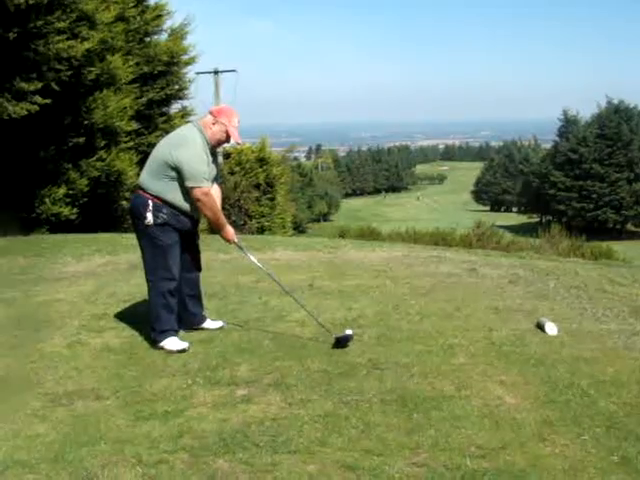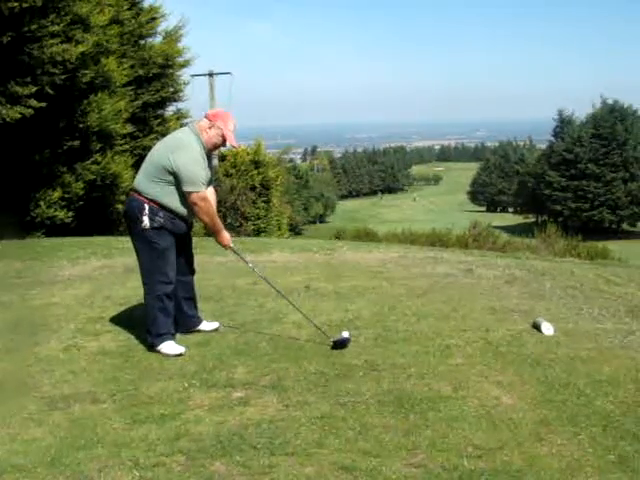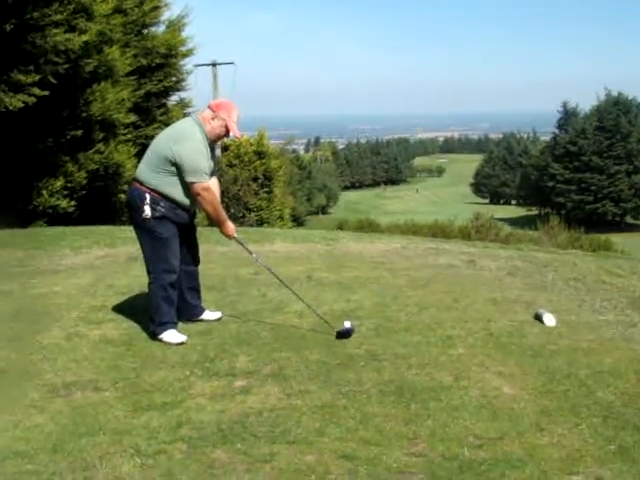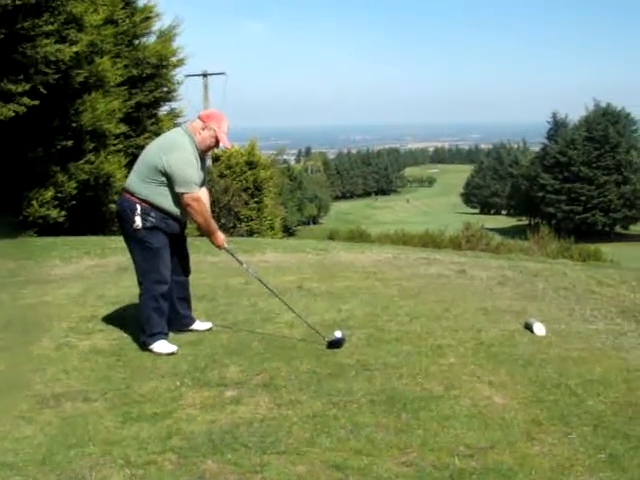
dt=0.3s
person 1, frame 1
left shoulder: (205, 144)
right shoulder: (190, 146)
left elbow: (213, 186)
right elbow: (201, 196)
left wrist: (218, 221)
right wrist: (223, 227)
left hip: (180, 214)
right hip: (156, 213)
left knee: (189, 268)
right knee: (165, 274)
left ankle: (192, 317)
right ankle: (164, 333)
person 1, frame 2
left shoulder: (199, 146)
right shoulder: (188, 150)
left elbow: (207, 190)
right elbow: (198, 200)
left wrist: (214, 227)
right wrist: (219, 232)
left hip: (172, 216)
right hip: (150, 215)
left knee: (183, 271)
right knee: (161, 278)
left ankle: (188, 321)
right ankle: (160, 337)
person 1, frame 3
left shoulder: (202, 136)
right shoulder: (191, 140)
left elbow: (211, 180)
right elbow: (202, 191)
left wrist: (219, 217)
right wrist: (224, 223)
left hip: (175, 206)
right hip: (152, 205)
left knee: (187, 260)
right knee: (165, 267)
left ankle: (190, 309)
right ankle: (163, 326)
person 1, frame 4
left shoulder: (193, 147)
right shoulder: (180, 151)
left elbow: (201, 190)
right elbow: (192, 201)
left wrist: (209, 228)
right wrist: (214, 233)
left hip: (166, 216)
right hip: (143, 216)
left knee: (178, 270)
right knee: (156, 277)
left ankle: (181, 320)
right ankle: (153, 336)
